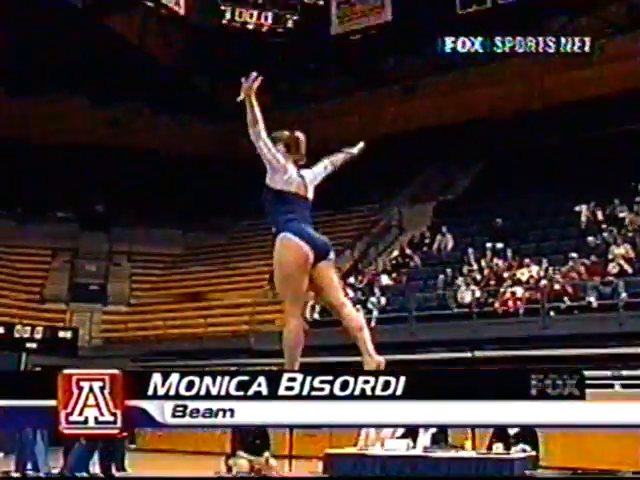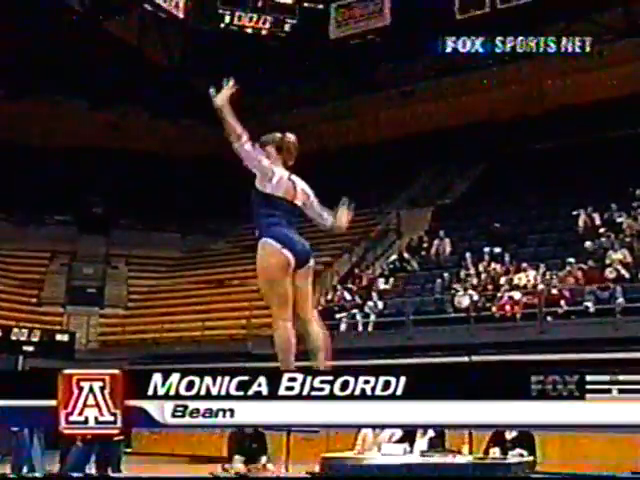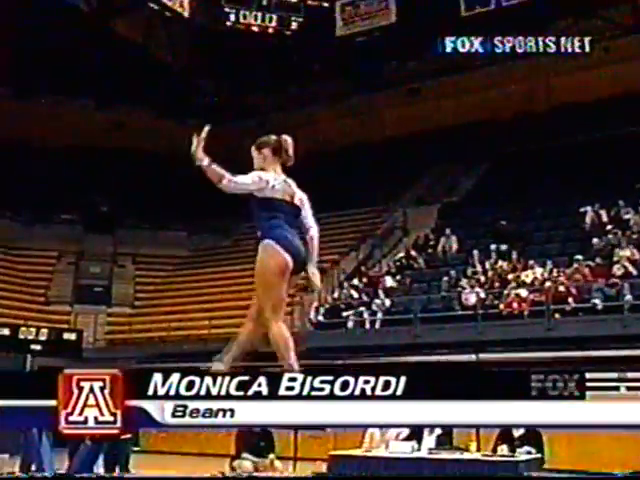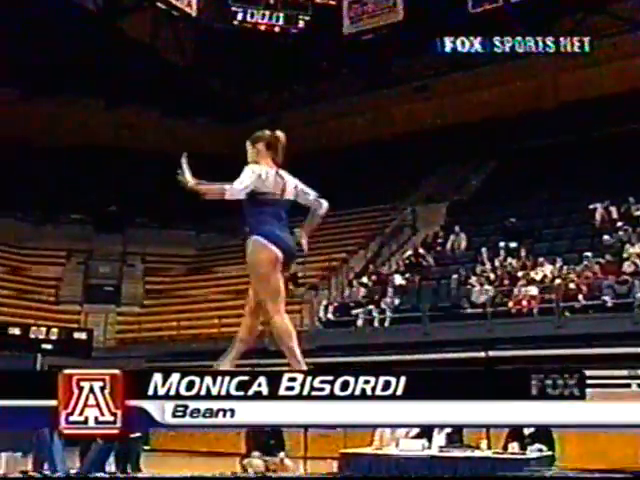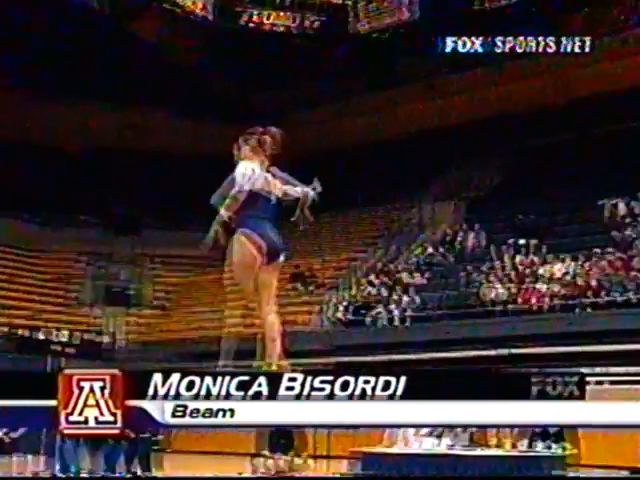
dt=0.2s
person 1, frame 1
left shoulder: (280, 169)
right shoulder: (307, 177)
left elbow: (258, 136)
right elbow: (329, 163)
left wrist: (250, 98)
right wrist: (349, 153)
left hip: (293, 242)
right hip: (318, 243)
left knee: (293, 314)
right knee: (341, 304)
right ankle: (370, 356)
person 1, frame 2
left shoulder: (269, 173)
right shoulder: (300, 185)
left elbow: (242, 144)
right elbow: (324, 219)
left wrist: (223, 107)
right wrist: (338, 221)
left hip: (275, 247)
right hip: (301, 249)
left knee: (282, 317)
right knee: (307, 315)
right ankle: (323, 367)
person 1, frame 3
left shoulder: (263, 178)
right shoulder: (296, 189)
left elbow: (228, 182)
right elbow: (311, 229)
left wrist: (200, 157)
right wrist: (312, 265)
left hip: (276, 248)
right hip: (296, 251)
left knee: (273, 318)
right knee: (257, 315)
right ankle: (224, 363)
person 1, frame 4
left shoulder: (256, 172)
right shoulder: (288, 179)
left elbow: (231, 191)
right elbow: (321, 204)
left wrist: (194, 185)
right wrist: (305, 231)
left hip: (264, 242)
right hip: (285, 244)
left knee: (274, 312)
right knee: (254, 310)
left ankle: (299, 369)
right ankle: (229, 361)
person 1, frame 5
left shoulder: (247, 168)
right shoulder: (274, 177)
left elbow: (240, 192)
right elbow: (306, 193)
left wrist: (220, 222)
left hip: (250, 237)
right hip: (272, 242)
right knee: (267, 307)
right ankle: (272, 363)
